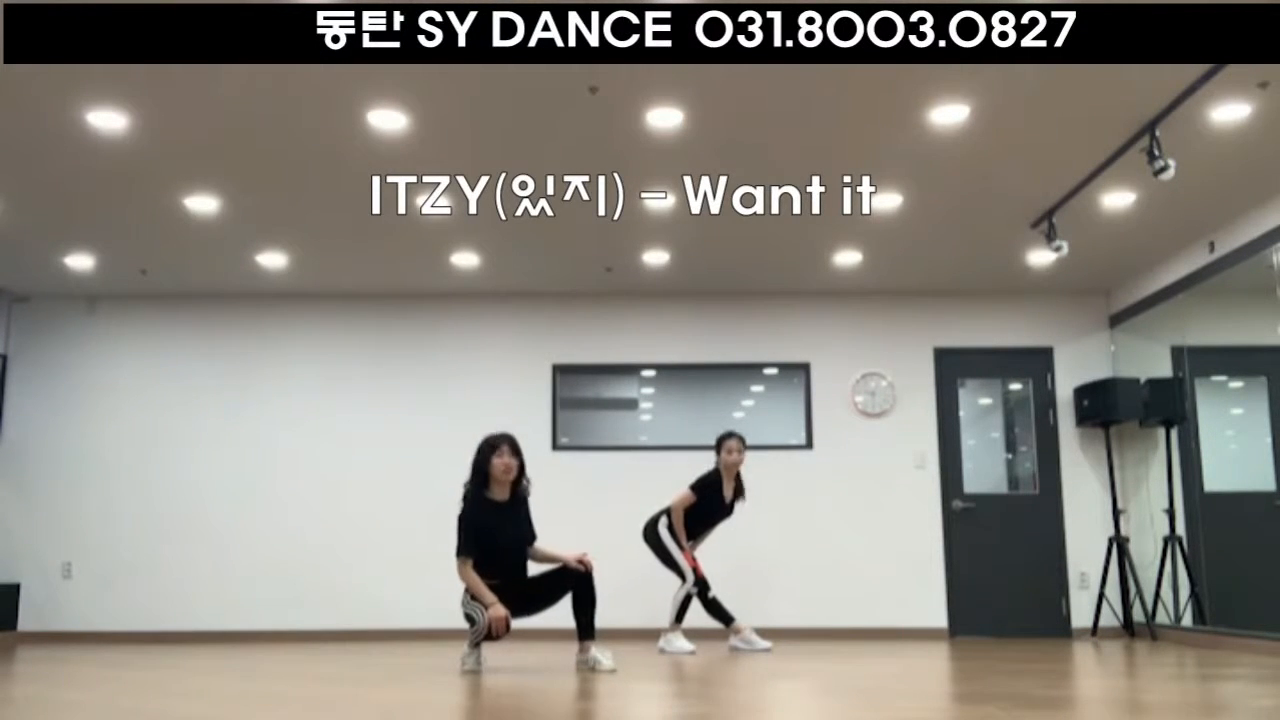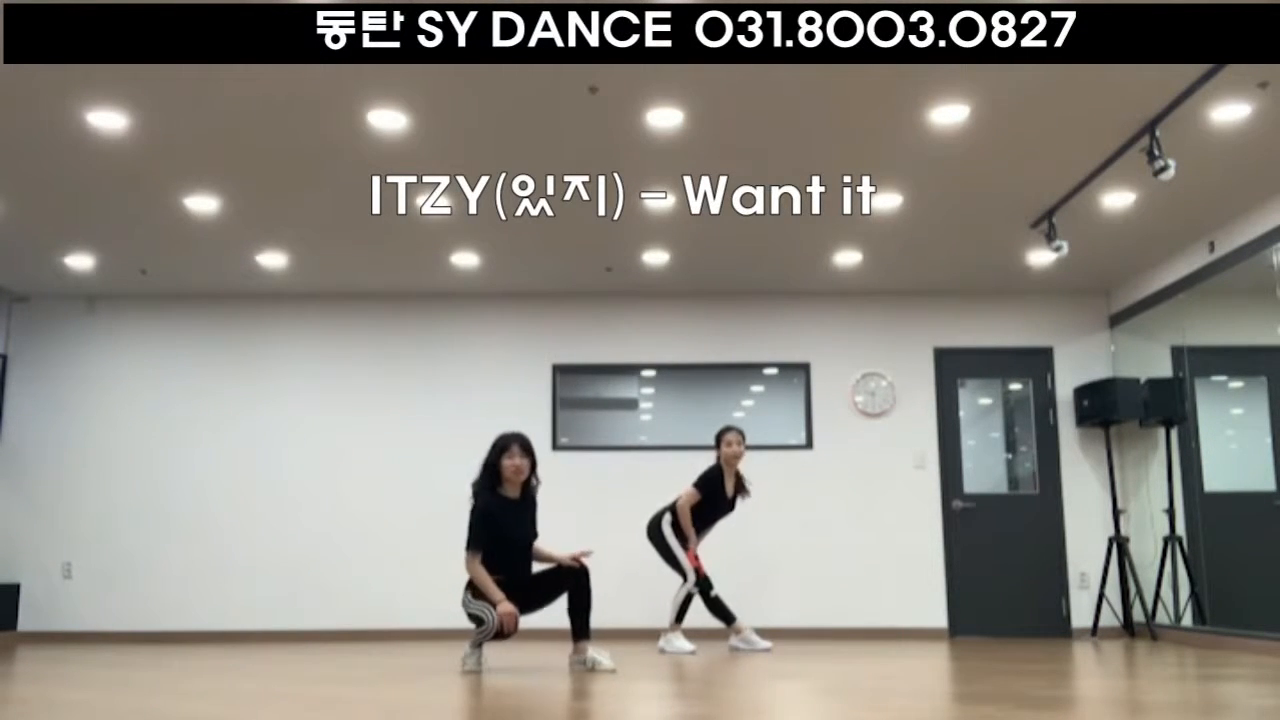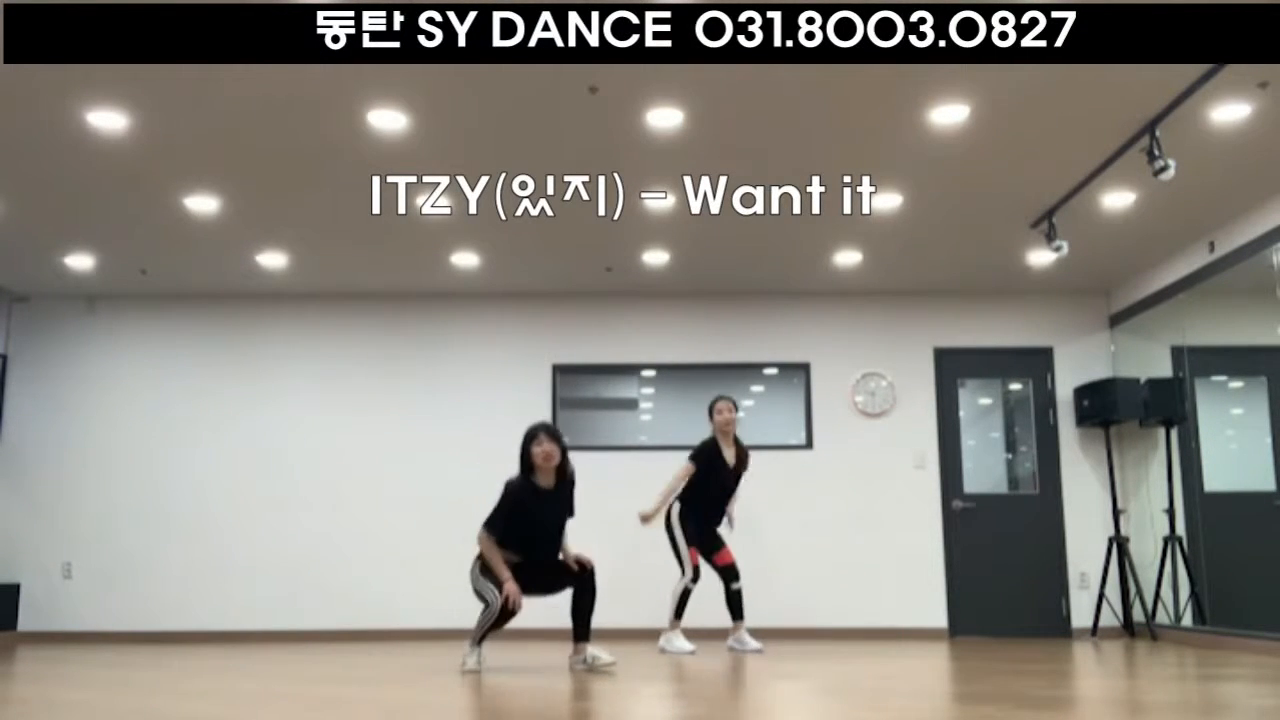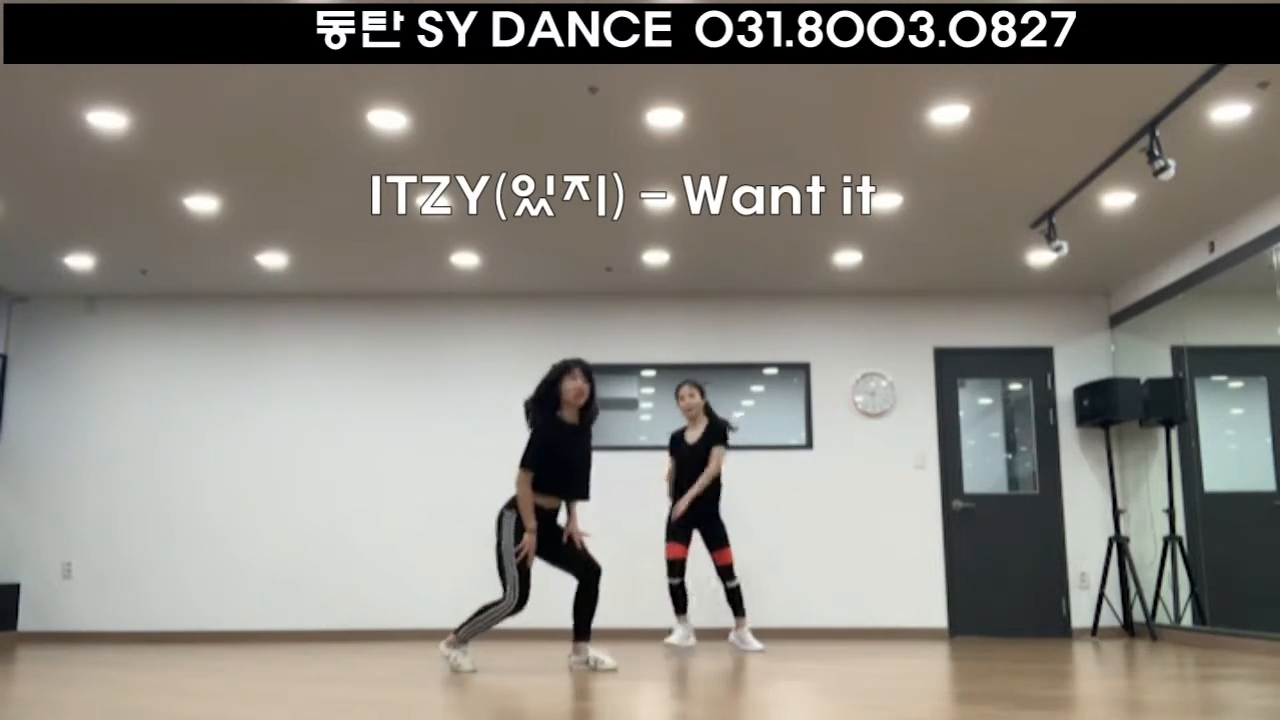
dt=0.3s
person 1, frame 1
left shoulder: (519, 501)
right shoulder: (474, 509)
right elbow: (464, 567)
left wrist: (564, 558)
right wrist: (492, 604)
left hip: (520, 590)
right hip: (484, 593)
left knee: (580, 571)
right knee: (492, 622)
left ankle: (586, 652)
right ankle: (473, 649)
person 1, frame 2
left shoulder: (528, 499)
right shoulder: (486, 505)
right elbow: (472, 563)
left wrist: (558, 558)
right wrist: (500, 601)
left hip: (521, 588)
right hip: (484, 593)
left knee: (576, 571)
right knee: (502, 622)
left ankle: (582, 652)
right ankle: (474, 648)
person 1, frame 3
left shoulder: (565, 484)
right shoulder: (517, 491)
right elbow: (485, 538)
left wrist: (566, 553)
right wrist: (507, 579)
left hip: (532, 567)
right hip: (491, 569)
left knee: (583, 573)
right knee: (503, 603)
left ankle: (581, 651)
right ankle: (474, 647)
person 1, frame 4
left shoulder: (582, 430)
right shoulder: (547, 427)
right elbow: (524, 479)
left wrist: (572, 519)
right wrist: (530, 530)
left hip: (547, 521)
right hip: (519, 519)
left knee: (590, 571)
right knee: (515, 597)
left ankle: (581, 652)
right ankle: (455, 644)
person 2, frame 1
left shoulder: (736, 488)
right shoulder: (711, 480)
left elbow: (711, 522)
right elbow: (676, 505)
left wrist: (691, 548)
right wrist: (683, 543)
left hip: (679, 536)
right hip: (662, 529)
left knee: (702, 588)
right knee: (691, 577)
left ankle: (740, 634)
right ankle: (670, 636)
person 2, frame 2
left shoulder: (737, 482)
right shoulder: (712, 476)
right elbow: (682, 505)
left wrist: (694, 543)
right wrist: (692, 540)
left hip: (682, 533)
right hip: (665, 527)
left knee: (704, 585)
right knee: (692, 576)
left ankle: (740, 634)
right ankle: (670, 636)
person 2, frame 3
left shoulder: (741, 454)
right shoulder: (707, 448)
right elbow: (680, 478)
left wrist: (728, 509)
right wrist: (656, 509)
left hip: (706, 524)
right hip: (683, 517)
left knee: (731, 571)
right knee: (691, 571)
left ankle: (738, 634)
right ankle: (670, 635)
person 2, frame 4
left shoulder: (716, 429)
right shoulder: (676, 437)
left elbow: (713, 468)
left wrist: (688, 498)
right wrist: (673, 497)
left hip: (709, 512)
right hip: (680, 511)
left knee: (726, 569)
right knee: (674, 566)
left ankle: (740, 631)
right ankle: (683, 627)
